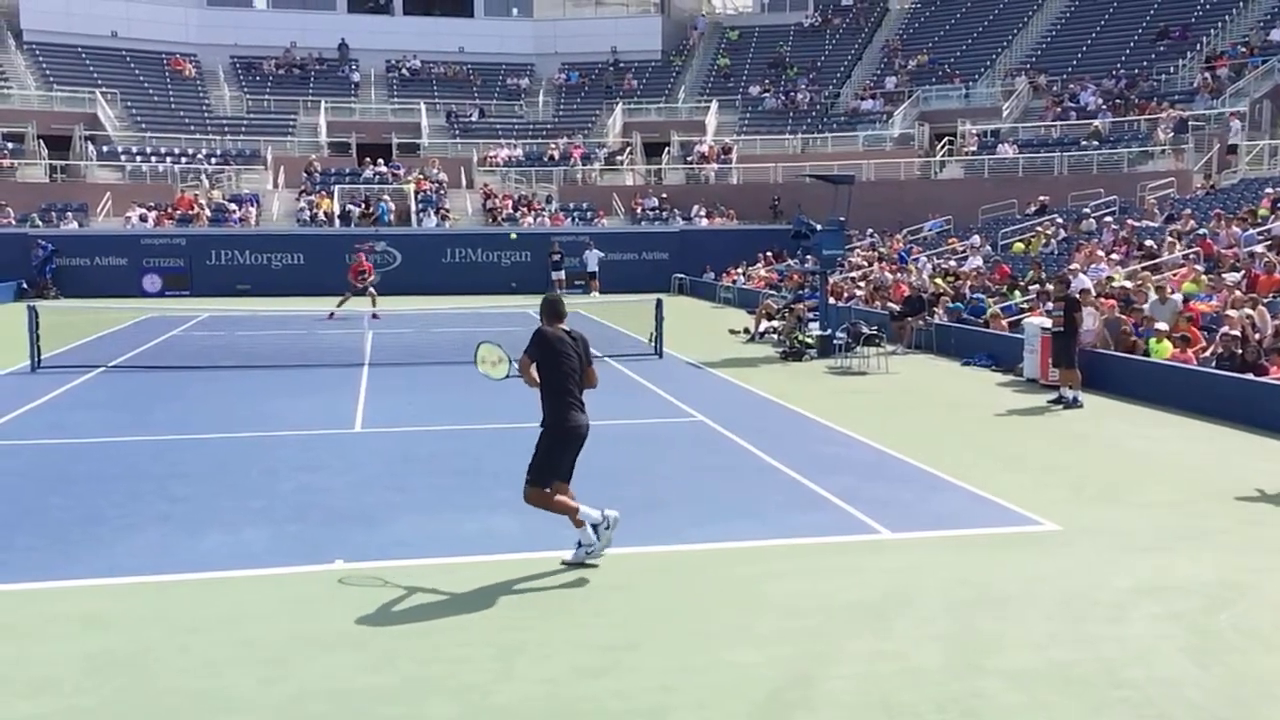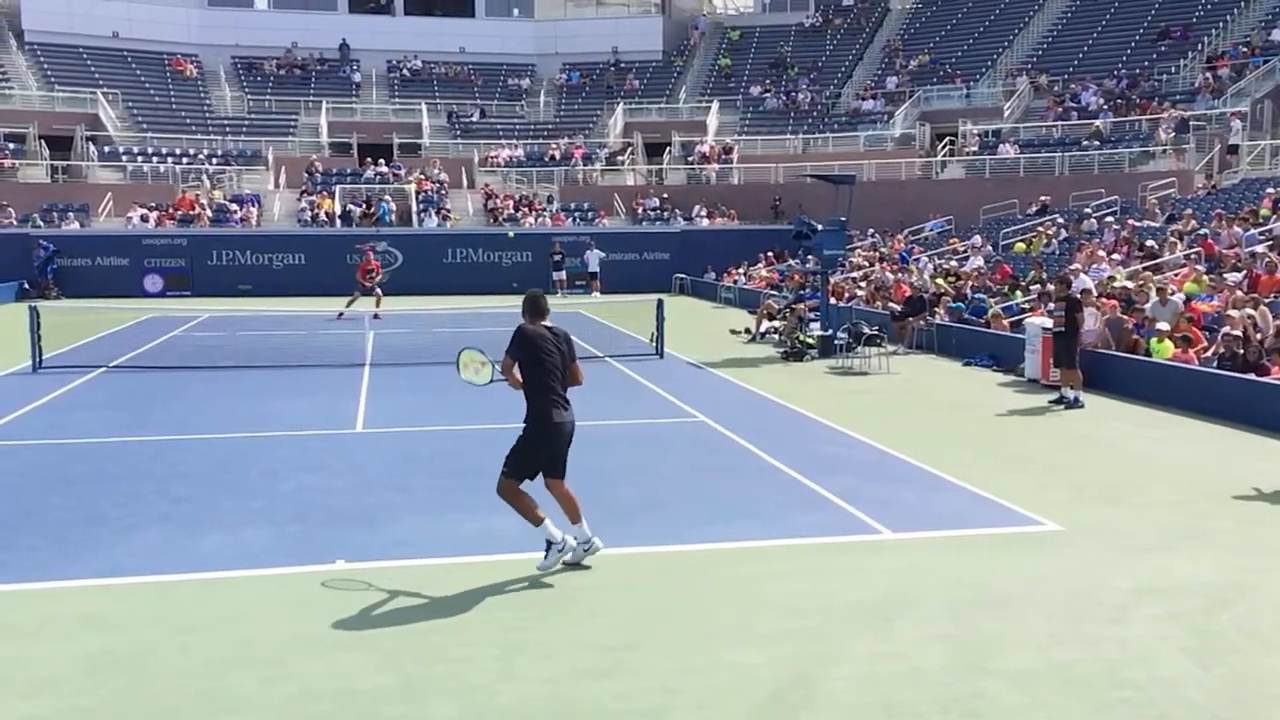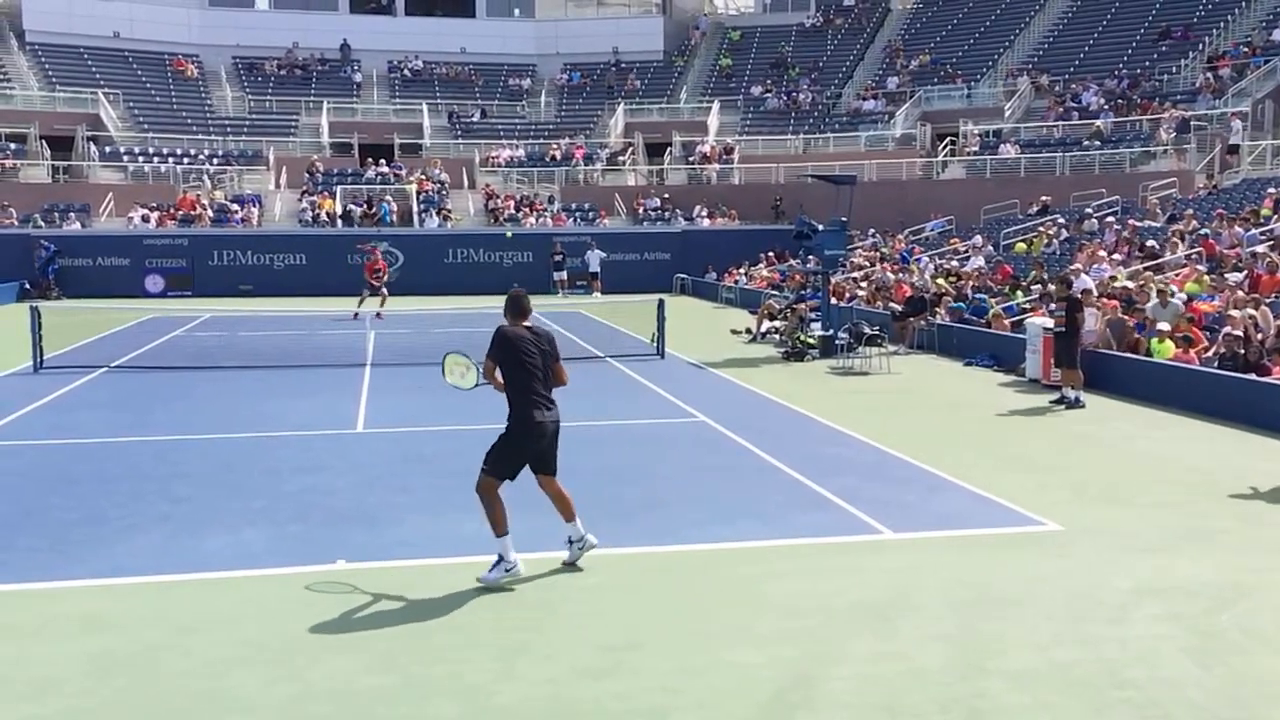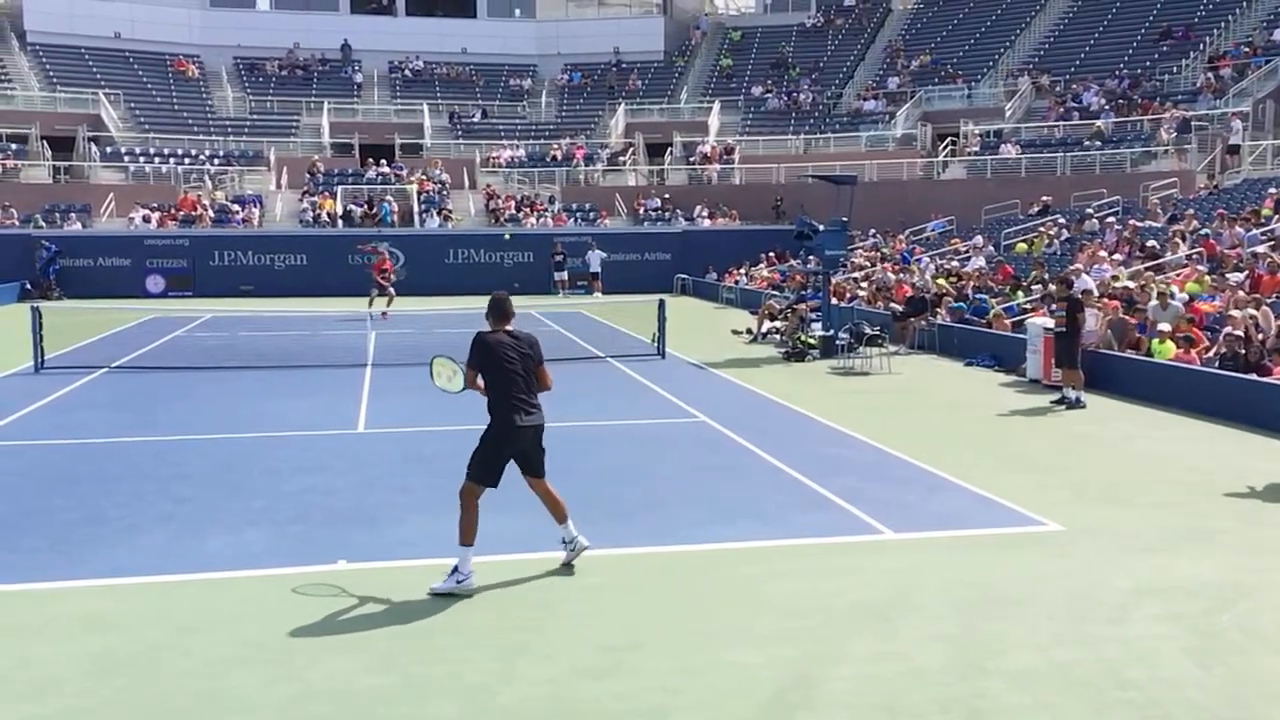
dt=0.4s
person 1, frame 1
left shoulder: (543, 335)
right shoulder: (580, 339)
left elbow: (524, 368)
right elbow: (592, 381)
left wrist: (536, 380)
left hip: (561, 426)
right hip: (578, 423)
left knee: (533, 494)
right knee: (558, 487)
left ankle: (599, 519)
right ankle: (588, 543)
person 1, frame 2
left shoulder: (524, 333)
right shoulder: (563, 336)
left elbow: (506, 369)
right elbow: (577, 378)
left wrist: (518, 381)
left hip: (543, 423)
right hip: (564, 420)
left knee: (507, 486)
right knee: (555, 483)
left ankle: (556, 540)
right ankle: (585, 540)
person 1, frame 3
left shoulder: (504, 334)
right shoulder: (546, 336)
left elbow: (488, 373)
right elbow: (562, 379)
left wrist: (502, 383)
left hip: (525, 422)
right hip: (550, 420)
left knee: (486, 485)
right knee: (548, 482)
left ankle: (508, 560)
right ankle: (579, 538)
person 1, frame 4
left shoulder: (483, 340)
right shoulder: (530, 340)
left elbow: (470, 381)
right elbow: (546, 383)
left hip: (505, 426)
right hip: (534, 423)
left knee: (469, 493)
right knee: (539, 483)
left ankle: (462, 572)
right ankle: (573, 539)
